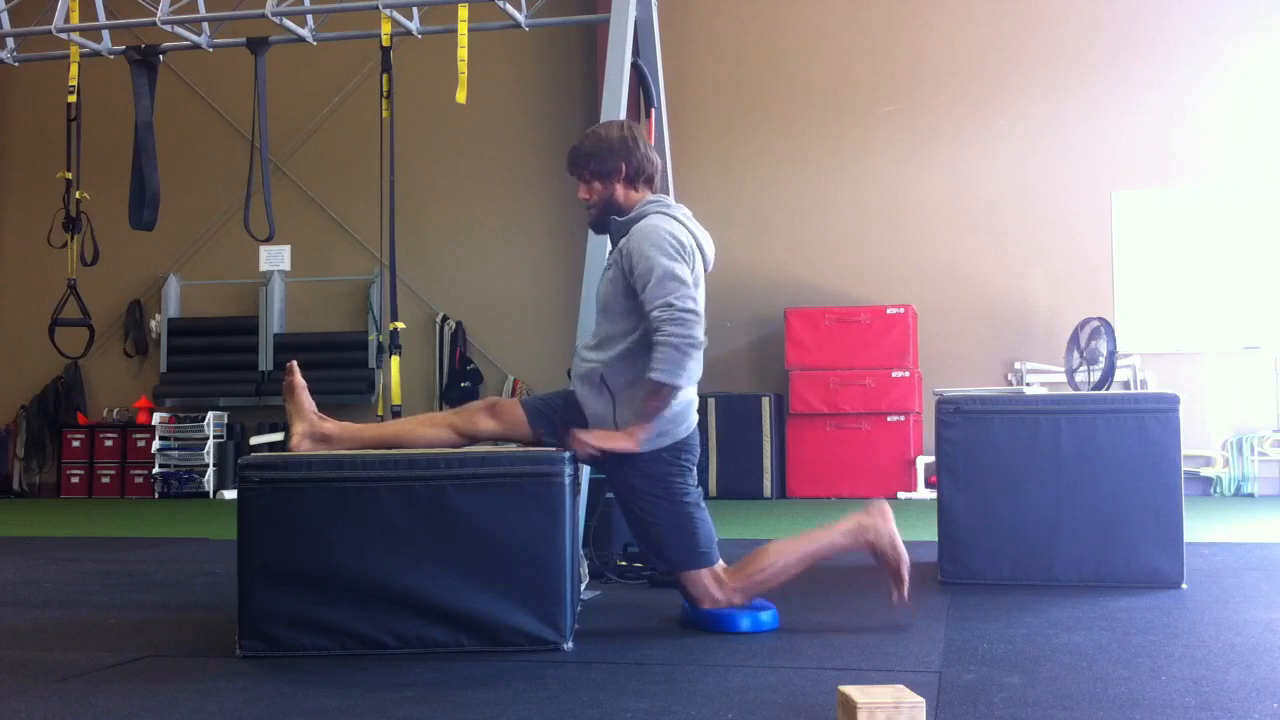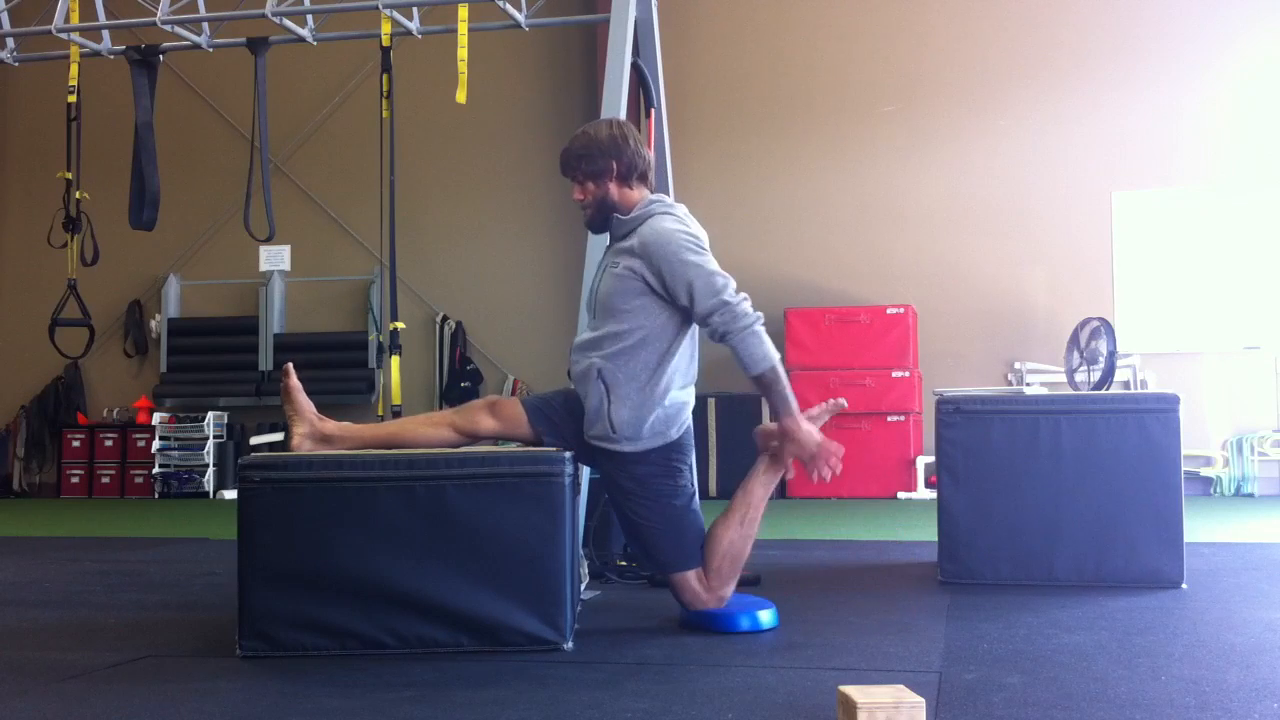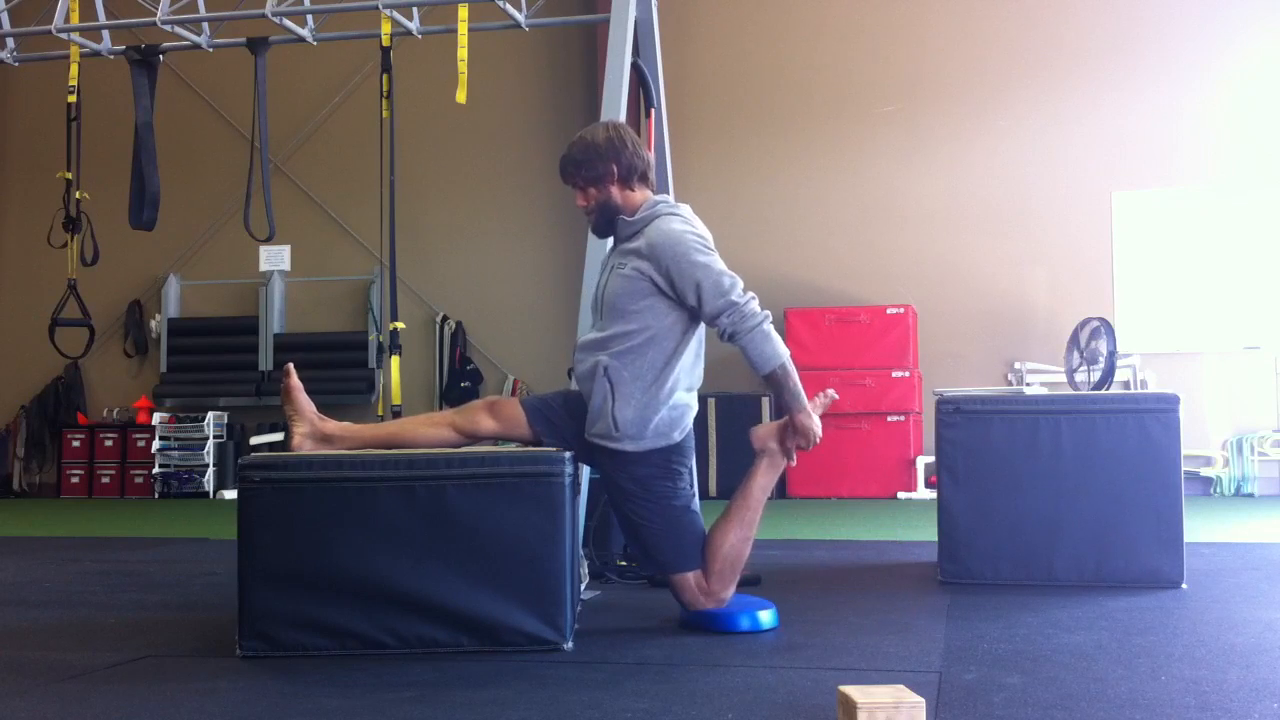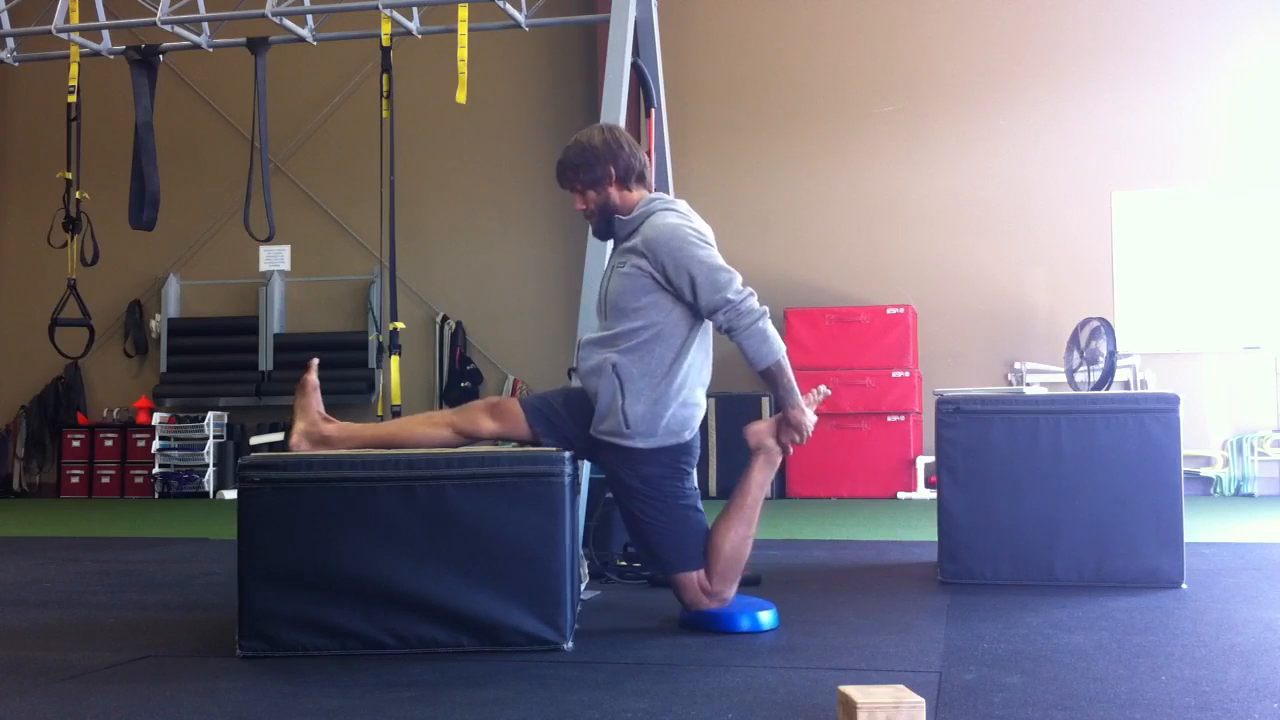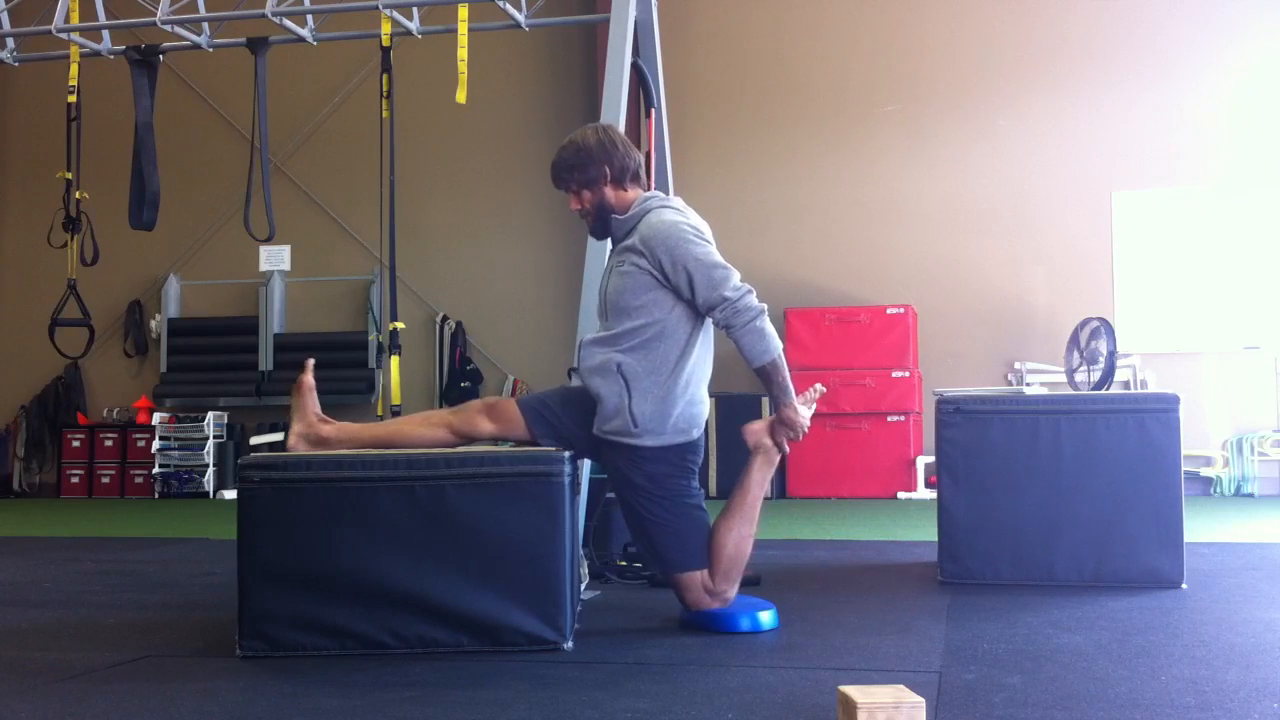
dt=0.4s
person 1, frame 1
left shoulder: (653, 234)
right shoulder: (644, 231)
left elbow: (682, 341)
left wrist: (632, 431)
left hip: (643, 432)
right hip: (603, 409)
left knee: (719, 592)
right knee: (484, 416)
left ankle: (861, 530)
right ankle: (329, 435)
person 1, frame 2
left shoulder: (663, 234)
right shoulder: (629, 236)
left elbow: (738, 322)
left wrist: (791, 420)
left hip: (642, 437)
right hip: (598, 414)
left knee: (707, 593)
right knee: (483, 417)
right ankle: (329, 435)
person 1, frame 3
left shoulder: (669, 235)
right shoulder: (631, 239)
left elbow: (746, 320)
left wrist: (798, 412)
left hip: (643, 437)
right hip: (600, 412)
left knee: (707, 594)
right knee: (486, 416)
right ankle: (331, 436)
person 1, frame 4
left shoulder: (666, 230)
right shoulder: (636, 236)
left elbow: (744, 315)
left wrist: (791, 408)
left hip: (648, 434)
right hip: (602, 409)
left knee: (709, 593)
right knee: (485, 417)
right ankle: (328, 435)
person 1, frame 5
left shoulder: (664, 228)
right shoulder: (635, 234)
left elbow: (743, 312)
left wrist: (786, 405)
left hip: (652, 432)
right hip: (604, 408)
left knee: (711, 593)
right knee: (483, 417)
right ankle: (326, 434)
